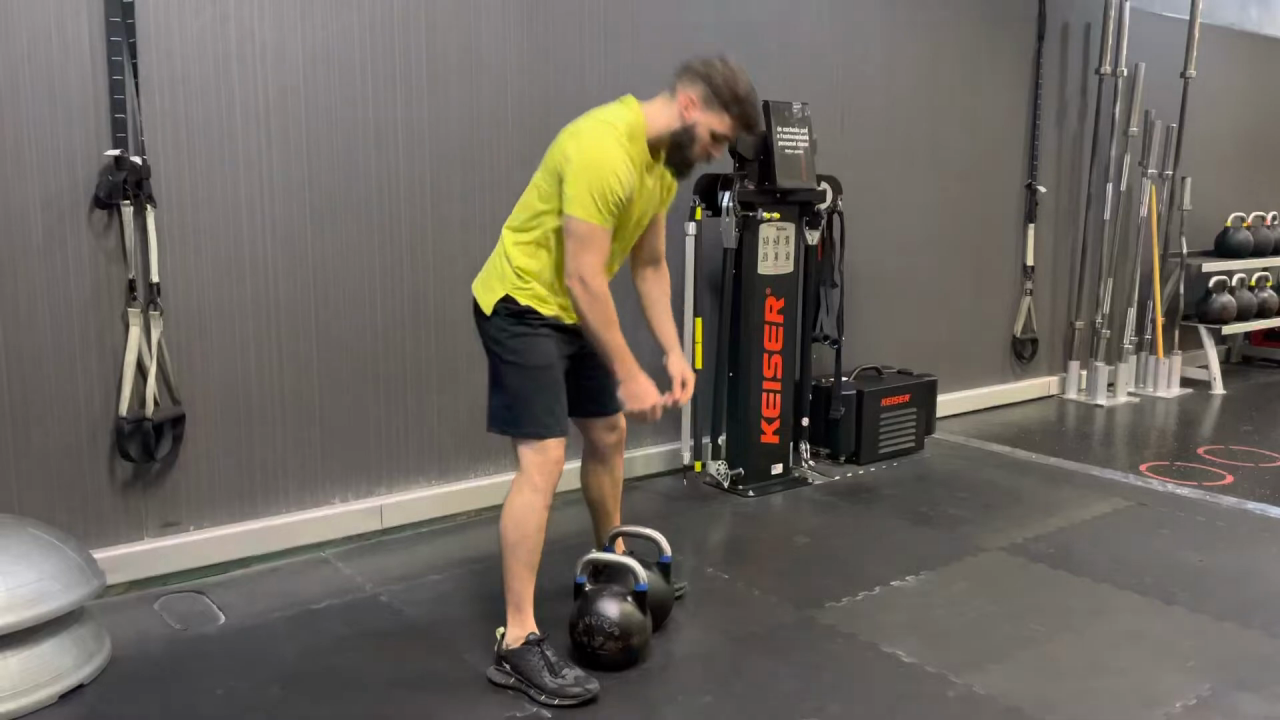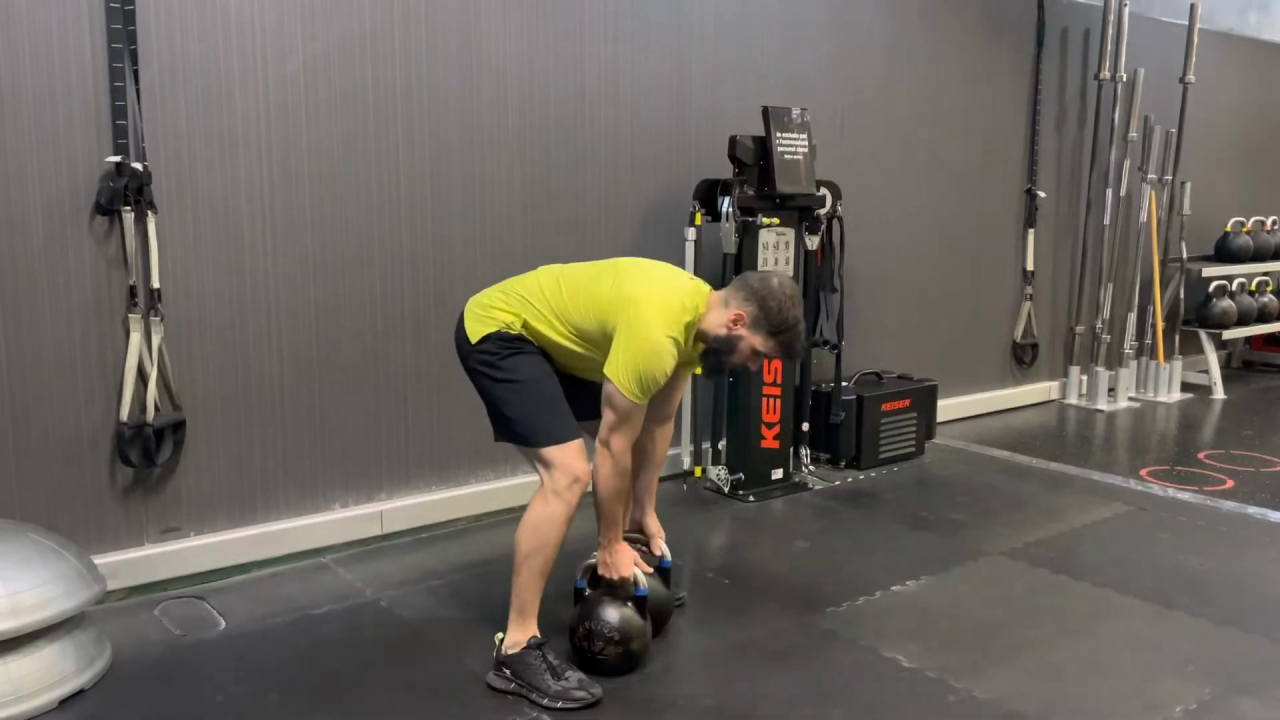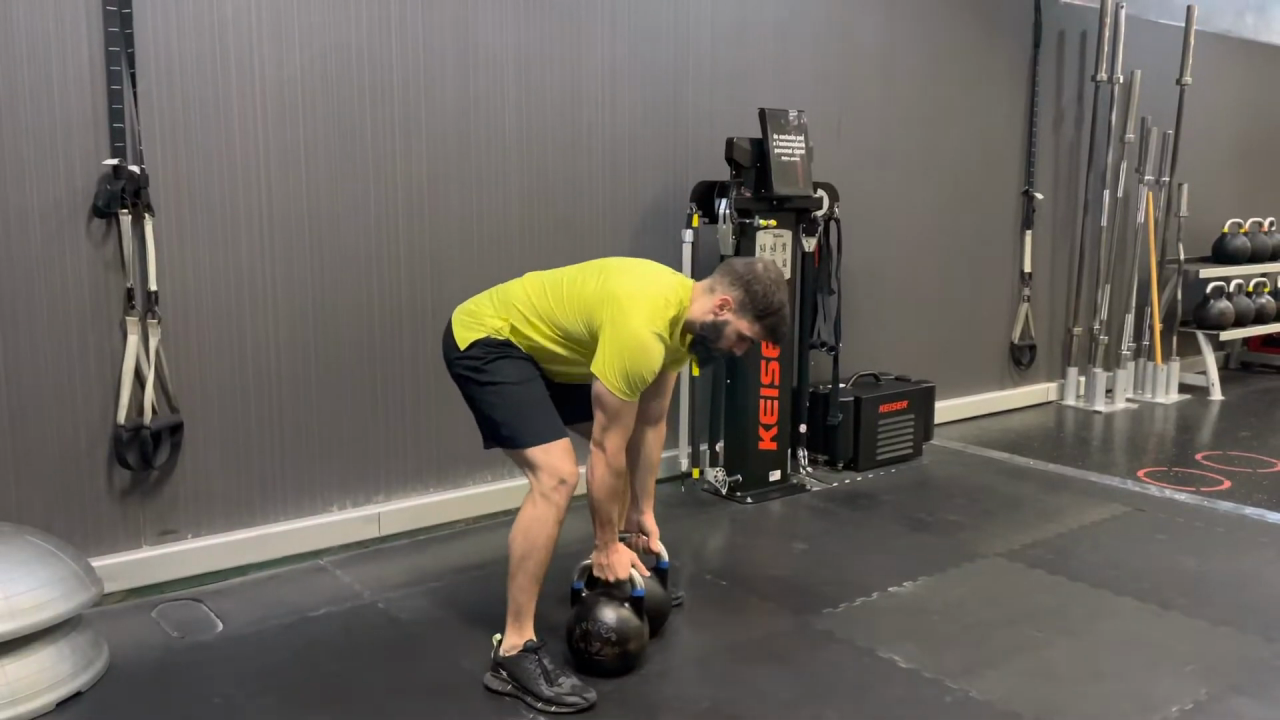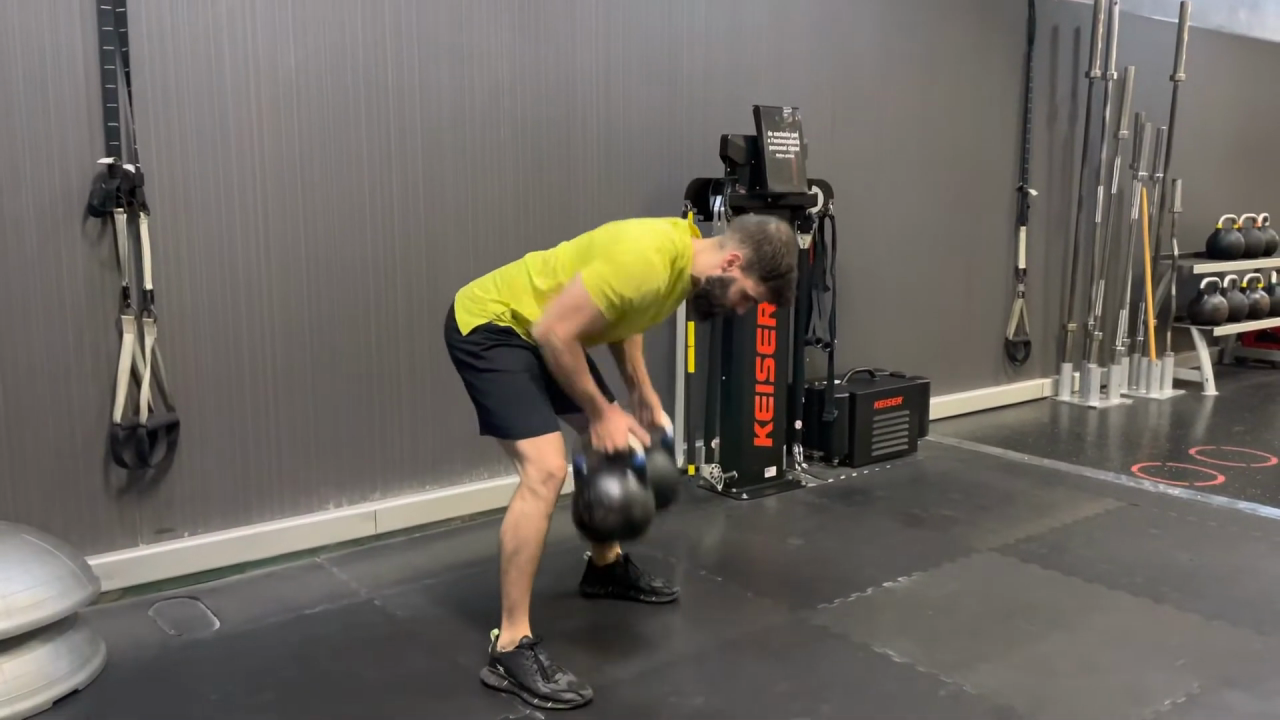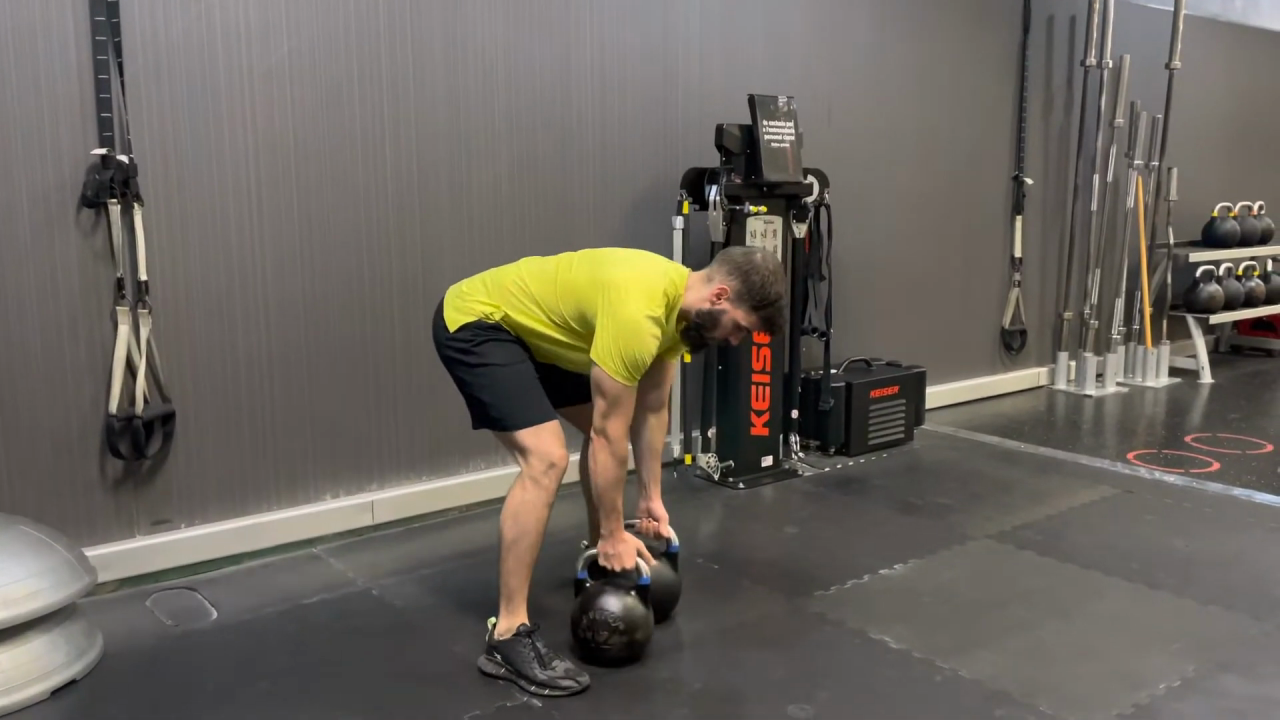
dt=0.7s
person 1, frame 1
left shoulder: (663, 158)
right shoulder: (603, 151)
left elbow: (650, 265)
right elbow: (584, 280)
left wrist: (674, 352)
right wrist: (630, 377)
left hip: (574, 311)
right hip: (524, 305)
left knee: (608, 438)
right knee: (543, 463)
right ankle: (518, 644)
person 1, frame 2
left shoulder: (696, 313)
right shoulder: (655, 332)
left elbow: (657, 423)
right elbow: (612, 447)
left wrist: (645, 509)
right wrist: (610, 545)
left hip: (547, 332)
right hip: (497, 330)
left knee: (624, 431)
right knee: (569, 474)
left ankle: (619, 573)
right ankle: (517, 649)
person 1, frame 3
left shoulder: (681, 313)
right shoulder: (641, 329)
left elbow: (650, 423)
right elbow: (606, 449)
left wrist: (644, 510)
right wrist: (606, 546)
left hip: (537, 341)
right hip: (485, 339)
left knee: (621, 435)
right knee: (557, 476)
left ankle: (616, 574)
right ankle: (514, 652)
person 1, frame 4
left shoulder: (687, 256)
right shoulder: (646, 262)
left elbow: (624, 325)
right elbow: (549, 327)
left wrist: (645, 396)
right wrist: (602, 413)
left hip: (537, 327)
right hip: (488, 324)
left knee: (614, 434)
right knee: (546, 469)
left ankle: (606, 563)
right ankle: (511, 648)
person 1, frame 5
left shoulder: (677, 302)
right shoulder: (637, 314)
left elbow: (652, 410)
right elbow: (609, 436)
left wrist: (651, 497)
right wrist: (614, 534)
left hip: (527, 324)
right hip: (474, 321)
left knee: (606, 422)
right knee: (547, 459)
left ankle: (599, 558)
right ankle: (508, 637)
